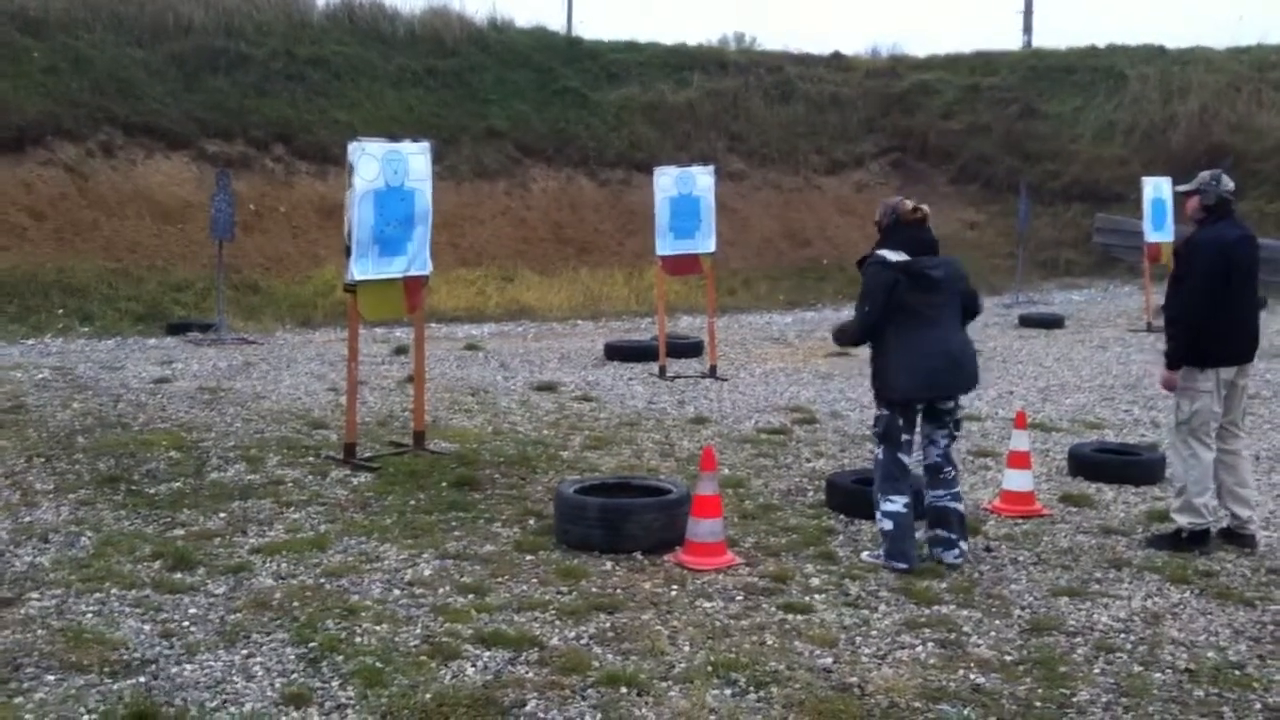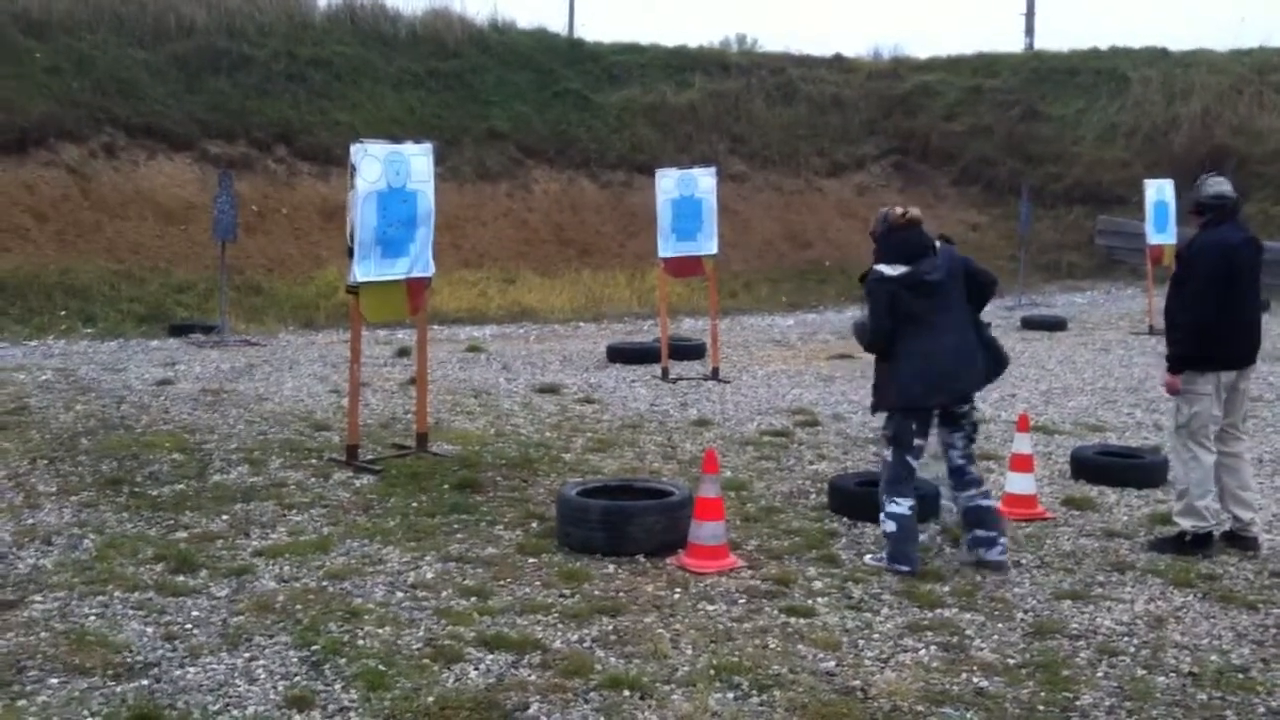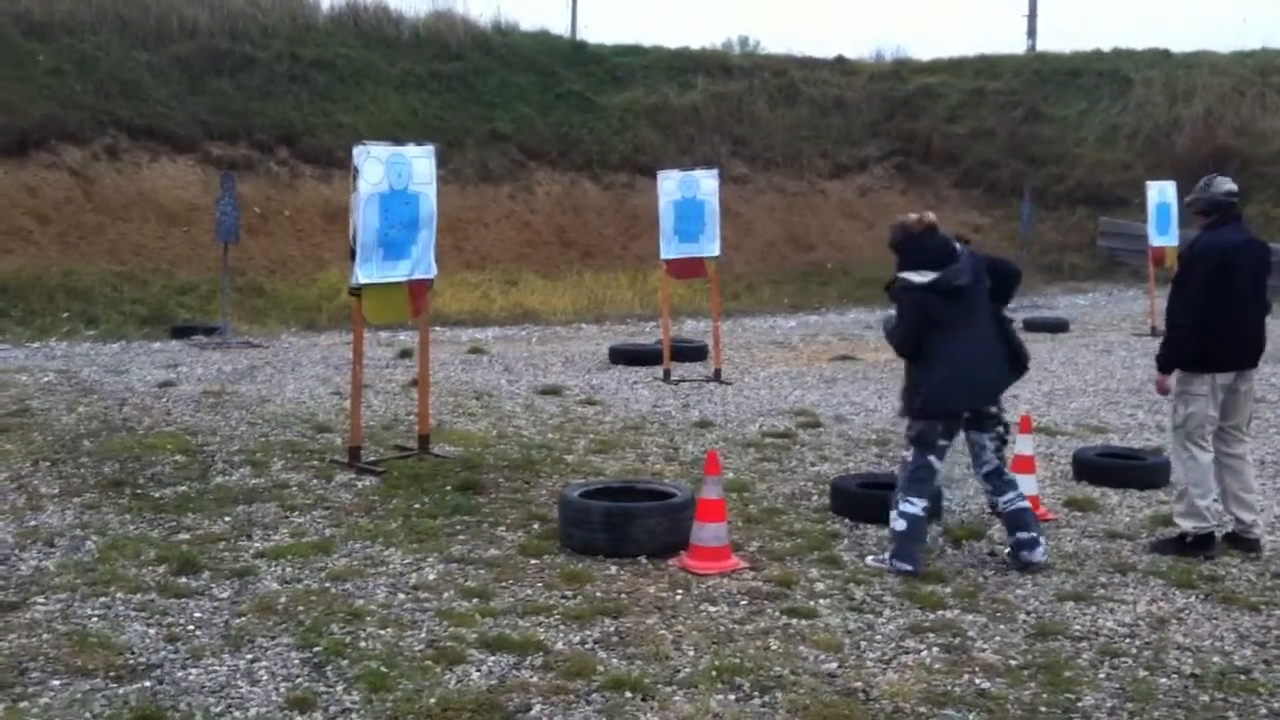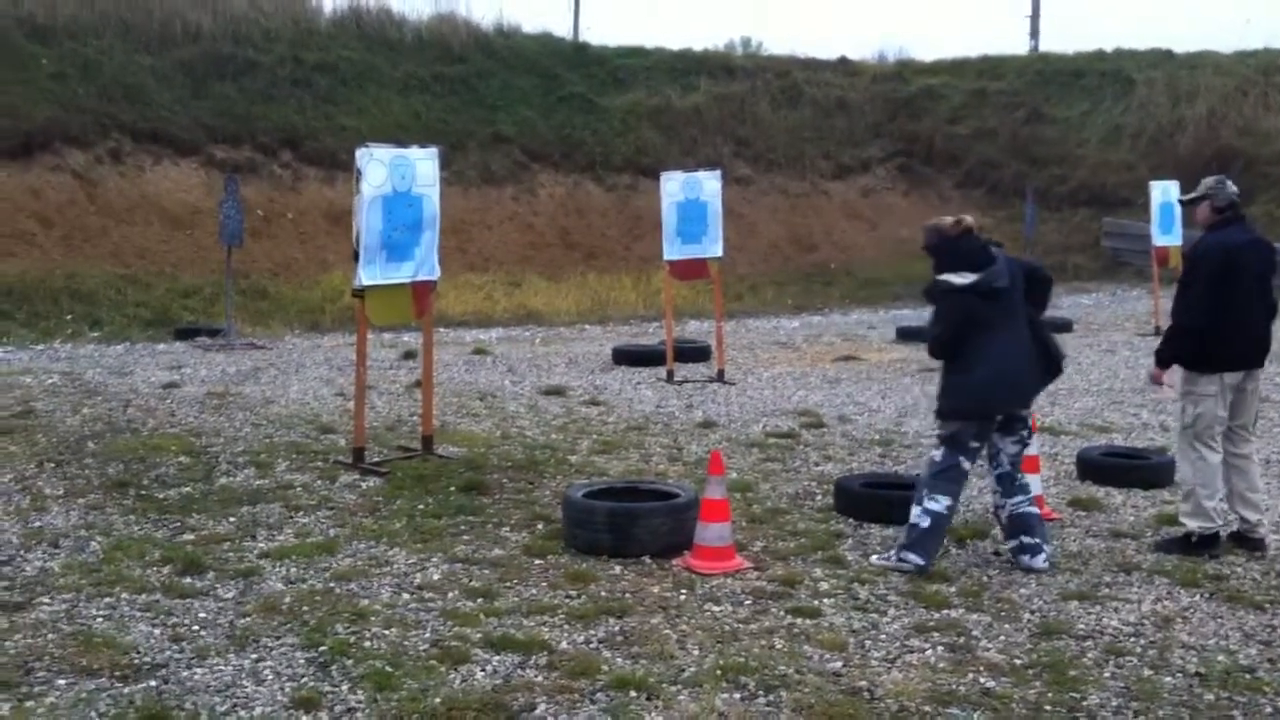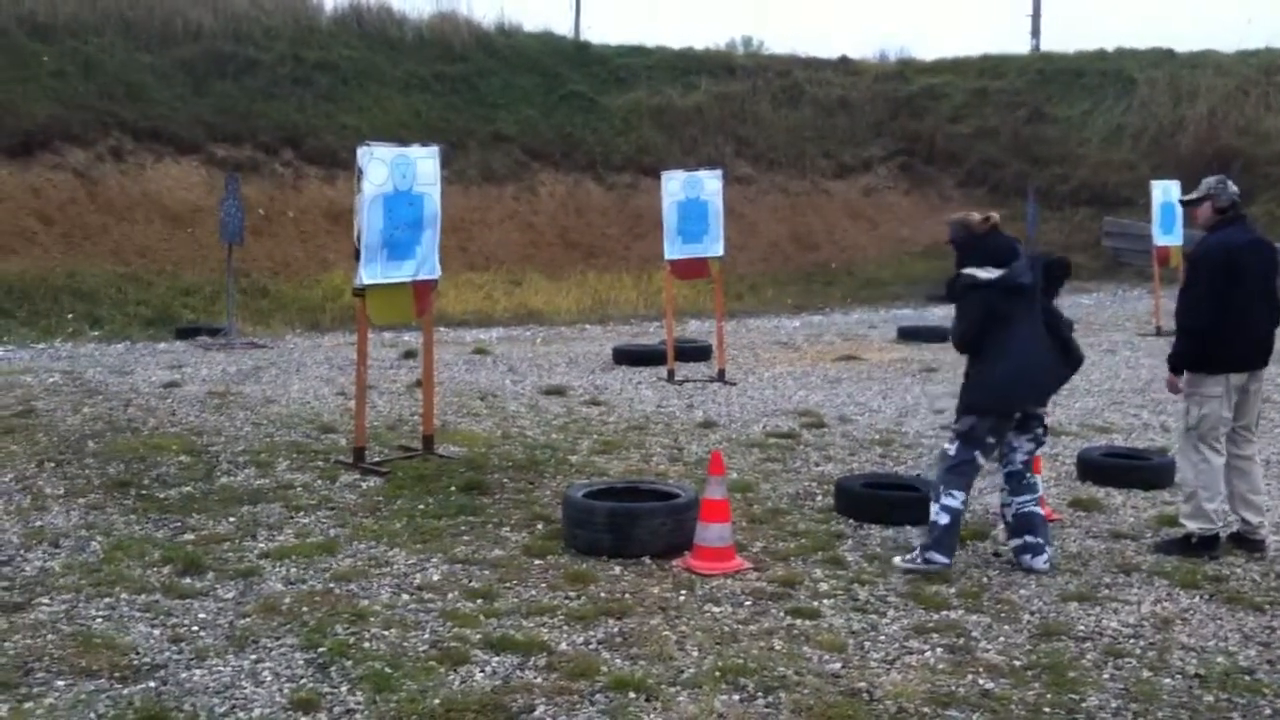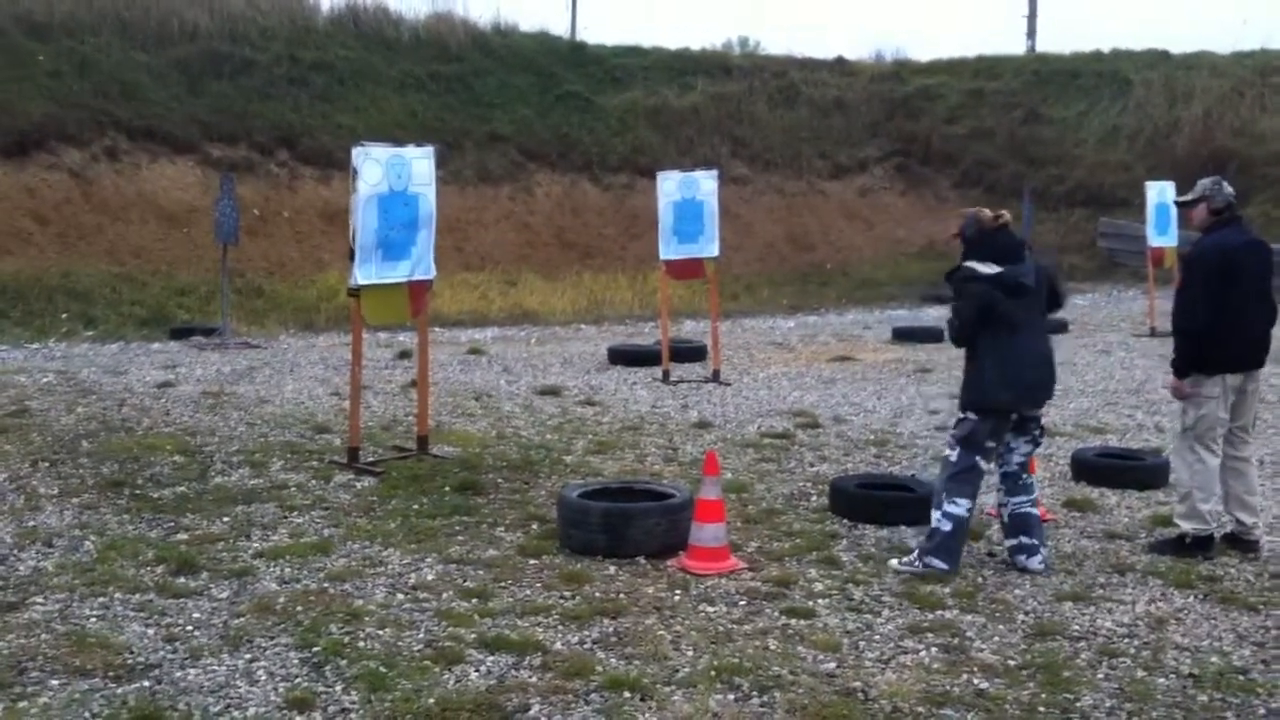
dt=0.2s
person 1, frame 1
left shoulder: (1204, 243)
right shoulder: (1242, 238)
left elbow: (1193, 307)
left wrist: (1174, 360)
right wrist: (1172, 308)
left hip: (1205, 358)
right hip: (1237, 353)
left knee: (1193, 440)
right knee: (1230, 437)
left ankle: (1193, 528)
right ankle: (1242, 525)
person 1, frame 2
left shoulder: (1204, 247)
right shoulder: (1249, 244)
left elbow: (1191, 312)
left wrist: (1176, 365)
left hip: (1205, 361)
right hip: (1240, 357)
left knee: (1194, 443)
right knee: (1231, 440)
left ankle: (1196, 532)
right ankle: (1245, 528)
person 1, frame 3
left shoulder: (1204, 248)
right shoulder: (1256, 247)
left elbow: (1186, 313)
right elbow: (1258, 304)
left wrist: (1166, 364)
left hip: (1205, 362)
right hip: (1243, 359)
left knee: (1193, 444)
right knee: (1234, 443)
left ankle: (1197, 533)
right ankle: (1247, 530)
person 1, frame 4
left shoulder: (1209, 248)
left elbow: (1190, 313)
left wrist: (1164, 358)
left hip: (1211, 363)
right hip: (1249, 359)
left knee: (1201, 444)
right knee: (1241, 442)
left ankle: (1203, 531)
person 1, frame 5
left shoulder: (1212, 249)
left elbow: (1195, 315)
left wrist: (1177, 365)
left hip: (1215, 364)
left knee: (1203, 446)
right knee: (1243, 444)
left ankle: (1203, 533)
person 1, frame 6
left shoulder: (1208, 250)
left elbow: (1193, 317)
left wrist: (1181, 369)
left hip: (1212, 366)
right hip: (1248, 362)
left knee: (1198, 447)
right knee: (1239, 445)
left ankle: (1196, 534)
right ankle: (1247, 531)
person 2, frame 1
left shoulder: (883, 266)
right shoulder: (943, 263)
left elbow: (866, 325)
right elbow: (970, 305)
left wrist: (841, 333)
left hip: (902, 376)
right hip: (947, 371)
left knee: (892, 462)
right knee: (940, 458)
left ankle: (898, 552)
right ankle: (949, 543)
person 2, frame 2
left shoulder: (883, 279)
right shoulder: (947, 258)
left elbow: (878, 341)
right elbow: (986, 283)
left wrist: (864, 334)
left hip: (912, 383)
right hip: (957, 376)
left knee: (900, 468)
right knee: (961, 462)
left ankle: (901, 554)
right ankle: (989, 543)
person 2, frame 3
left shoulder: (912, 288)
right shoulder: (968, 261)
left elbow: (906, 347)
right elbow: (1010, 275)
left wrist: (892, 329)
left hip: (941, 390)
right hip: (985, 381)
left knee: (918, 471)
right knee: (993, 465)
left ankle: (903, 555)
right ankle: (1029, 546)
person 2, frame 4
left shoulder: (952, 291)
right shoulder: (1003, 265)
left elbow: (940, 347)
right elbow: (1041, 281)
left wrist: (932, 328)
right wrist: (1021, 320)
left hip: (976, 391)
right hip: (1017, 384)
left knee: (945, 470)
right knee: (1009, 468)
left ankle: (914, 551)
right ankle: (1032, 550)
person 2, frame 5
left shoulder: (974, 286)
right shoulder: (1023, 264)
left elbow: (964, 341)
left wrist: (959, 324)
left hip: (994, 387)
right hip: (1035, 382)
left knee: (958, 465)
right knee: (1019, 467)
left ankle: (936, 552)
right ankle: (1034, 551)
person 2, frame 6
left shoulder: (975, 280)
right shoulder: (1027, 268)
left elbow: (961, 335)
right elbow: (1054, 299)
left wrist: (956, 314)
left hip: (994, 387)
right hip: (1033, 382)
left knee: (961, 469)
right knee: (1016, 468)
left ankle: (937, 555)
right ankle: (1029, 552)
